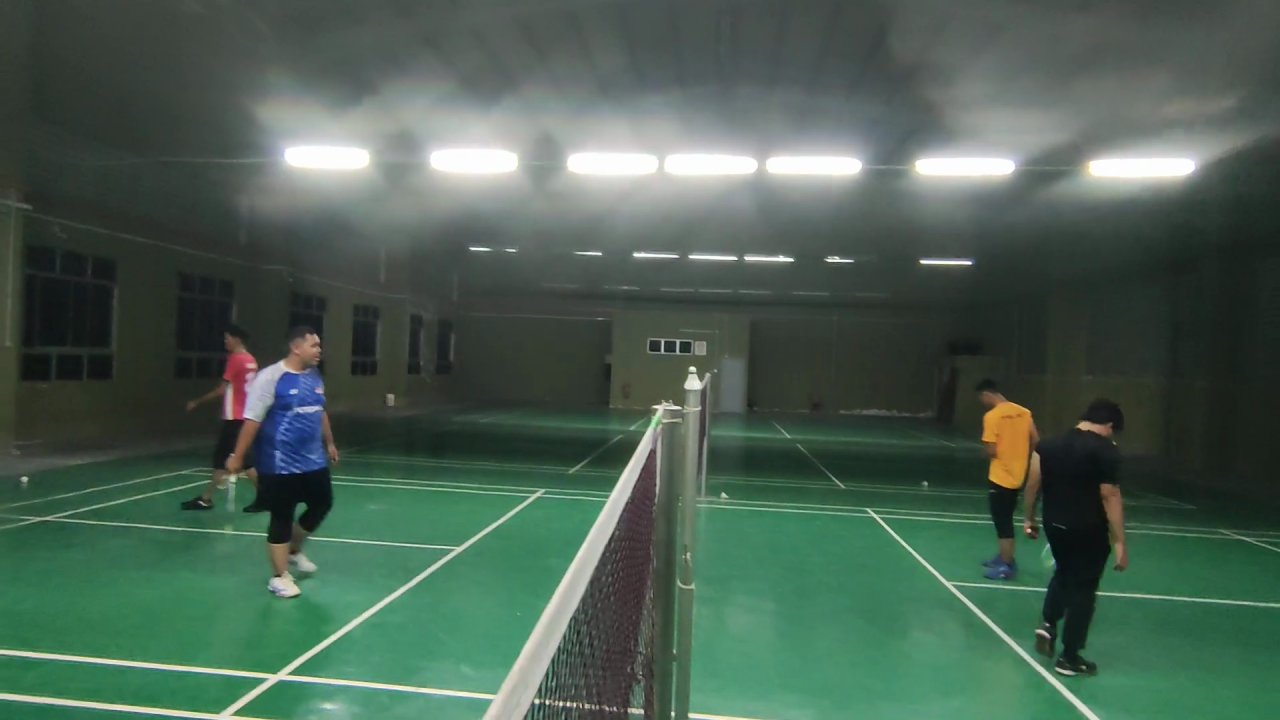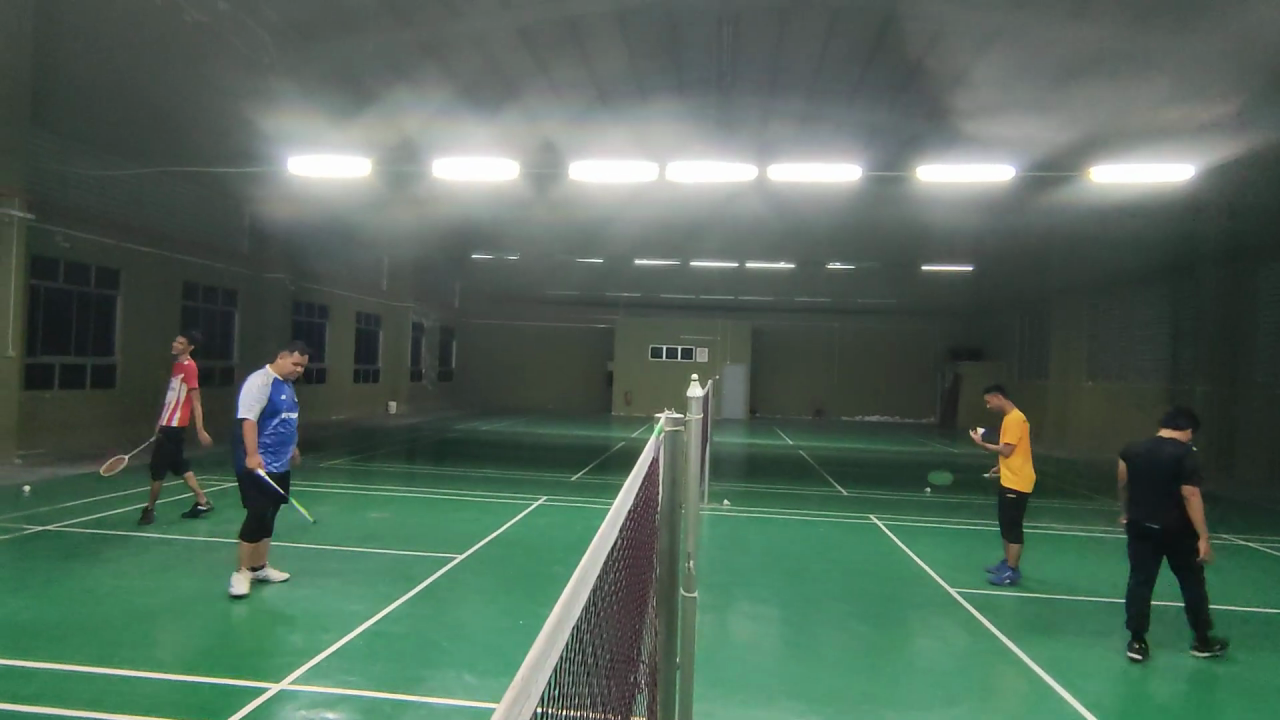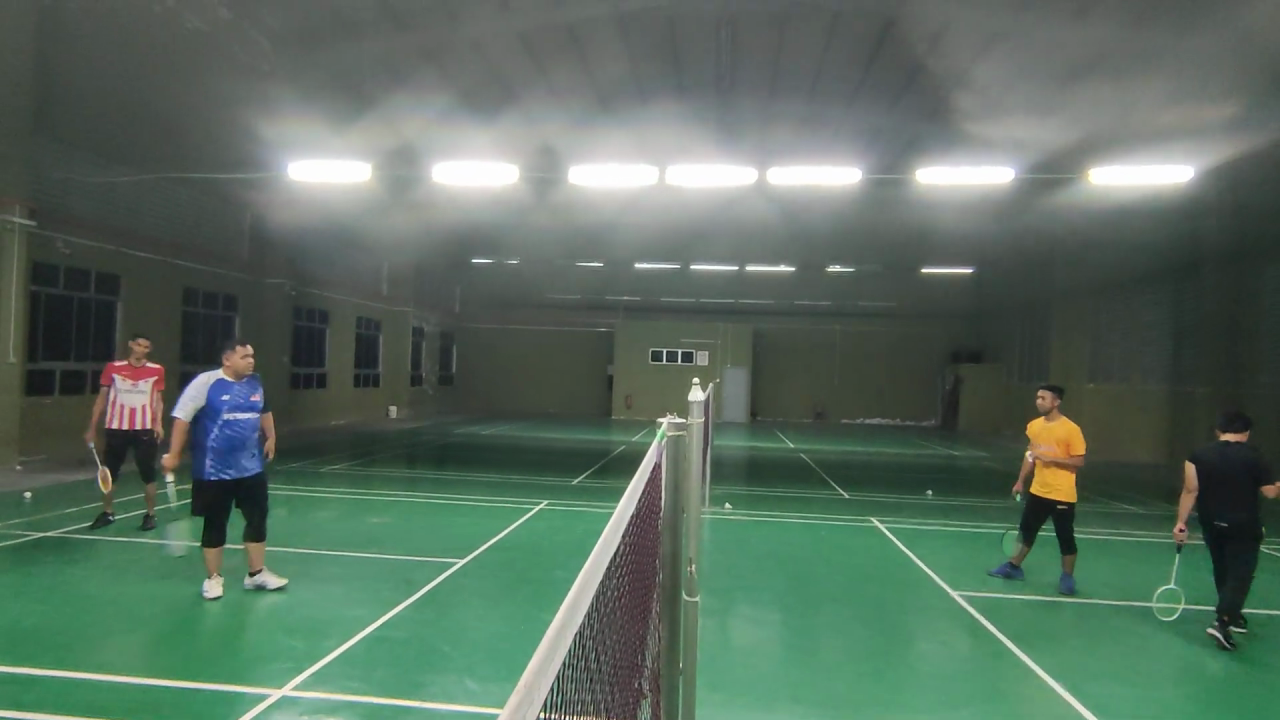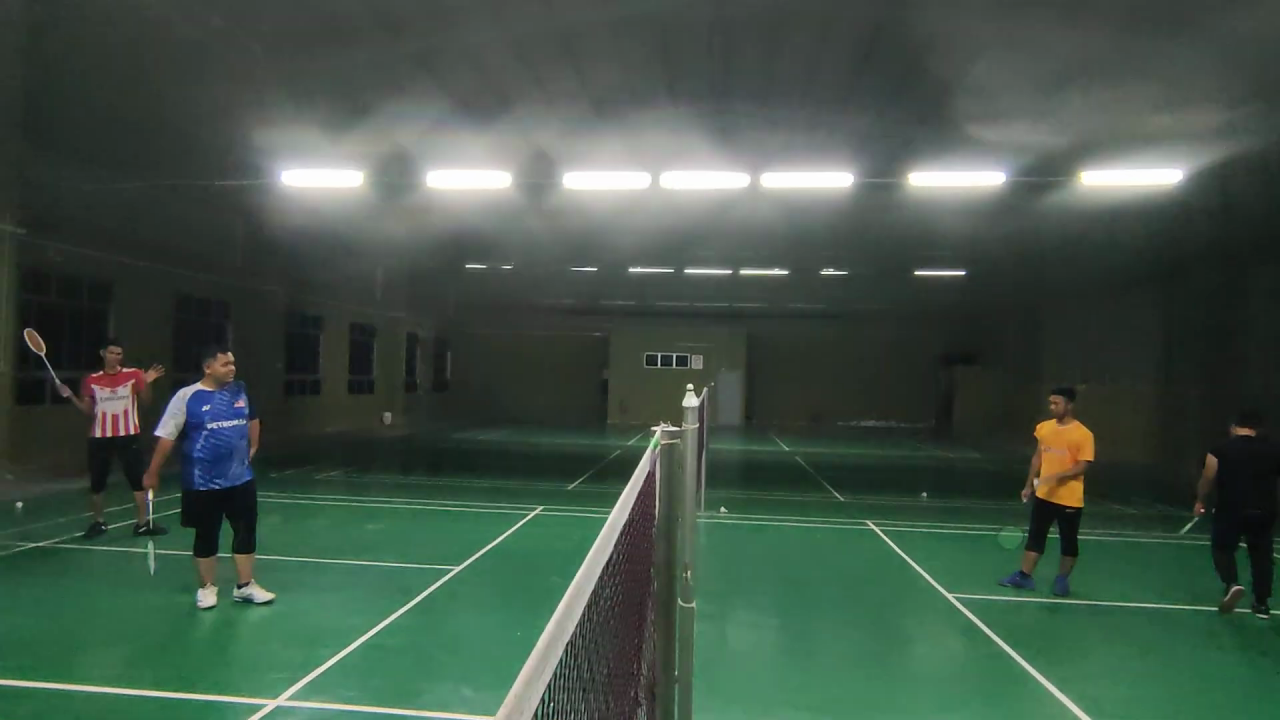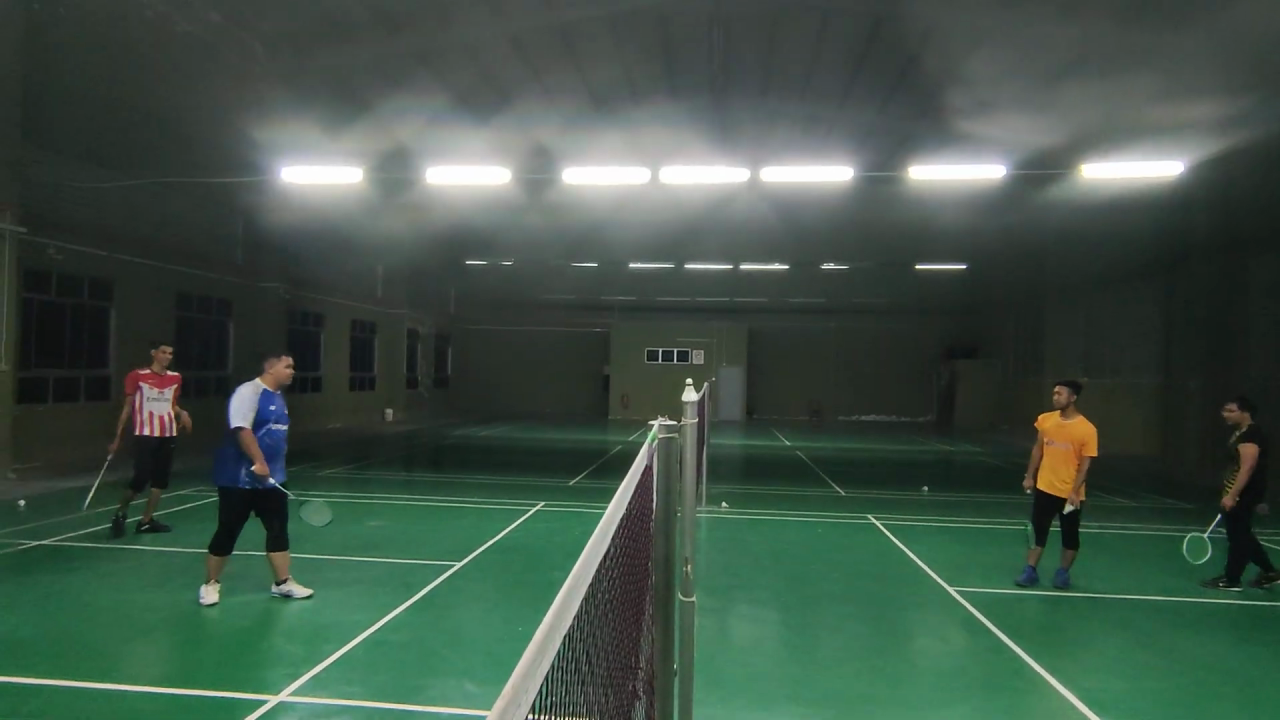
dt=0.7s
person 1, frame 1
left shoulder: (315, 376)
right shoulder: (270, 378)
right elbow: (252, 420)
left wrist: (329, 443)
right wrist: (237, 456)
left hip: (313, 461)
right hip: (280, 464)
left knee: (322, 505)
right knee: (282, 519)
left ankle: (293, 552)
right ankle: (280, 576)
person 1, frame 2
left shoulder: (286, 384)
right shoulder: (260, 381)
right elbow: (248, 419)
left wrist: (292, 447)
right wrist: (252, 454)
left hip: (279, 465)
right hip: (258, 466)
left knee: (268, 516)
right knee: (258, 516)
left ankle: (258, 567)
right ankle: (241, 571)
person 1, frame 3
left shoulder: (255, 383)
right shoulder: (205, 383)
right elbow: (182, 418)
left wrist: (271, 438)
right wrist: (173, 454)
left hip: (250, 468)
right hip: (213, 470)
left knee: (257, 517)
right knee: (215, 524)
left ankle: (256, 574)
right ankle: (213, 578)
person 1, frame 4
left shoulder: (240, 390)
right shoulder: (186, 397)
left elbow: (252, 420)
right elbow: (166, 436)
left wrist: (253, 447)
right wrist: (152, 472)
left hip: (240, 478)
right hip: (203, 482)
left knee: (246, 530)
right knee: (206, 535)
left ankle: (245, 586)
right ankle: (207, 587)
person 1, frame 5
left shoulder: (278, 397)
right shoulder: (249, 392)
right elbow: (241, 429)
right wrist: (258, 463)
left hip: (271, 478)
right hip: (240, 478)
left knee: (278, 529)
right knee: (228, 531)
left ankle: (283, 582)
right ankle: (211, 583)
person 2, frame 1
left shoulder: (1049, 444)
right shoulder: (1105, 450)
left elbow: (1033, 483)
right elbow: (1110, 496)
left wrist: (1029, 518)
right wrist: (1120, 541)
left hip: (1055, 525)
right hip: (1089, 531)
left knee: (1064, 577)
right knee: (1082, 590)
left ankle: (1047, 625)
right ankle: (1069, 657)
person 2, frame 2
left shoulder: (1133, 450)
right shoulder: (1185, 455)
left elbow: (1123, 486)
right elbow: (1191, 497)
left wrist: (1127, 513)
right wrist: (1203, 538)
left hip: (1140, 527)
right hip: (1177, 530)
left knee: (1140, 582)
right knee: (1193, 582)
left ankle: (1137, 642)
right ankle: (1202, 640)
person 2, frame 3
left shoulder: (1199, 456)
right shoulder: (1254, 457)
left elbow: (1190, 491)
left wrist: (1181, 522)
left hip: (1212, 524)
right hip: (1245, 526)
left knee: (1223, 572)
right knee: (1239, 576)
left ankle: (1231, 616)
right ankle: (1221, 623)
person 2, frame 4
left shoulder: (1222, 449)
left elbow: (1208, 478)
left wrist: (1200, 501)
left hip: (1230, 510)
left knee: (1223, 549)
right knee: (1262, 555)
left ankle: (1232, 585)
right ankle: (1261, 603)
person 2, frame 5
left shoulder: (1248, 436)
right shoulder: (1249, 434)
left elbow: (1247, 468)
right elbow: (1261, 467)
left wrist: (1231, 495)
right wrist: (1249, 495)
left hip: (1241, 494)
right hip: (1249, 493)
left knee: (1238, 535)
right knee: (1242, 534)
left ankle: (1232, 579)
person 3, frame 1
left shoulder: (991, 416)
right shoulder: (1023, 412)
left elbow: (991, 451)
right elbow: (1035, 440)
right wrist: (1031, 462)
left hip: (1001, 477)
right hip: (1016, 475)
left knee: (1002, 520)
right knee: (1005, 518)
left ankle: (1007, 566)
right ankle: (1005, 556)
person 3, frame 2
left shoulder: (1014, 419)
right shoulder: (1013, 418)
left elbow: (1006, 450)
left wrist: (982, 443)
right wrist: (999, 468)
left hip: (1018, 483)
right hip: (1009, 481)
left knee: (1012, 525)
right knee: (1006, 523)
left ankle: (1012, 571)
right ankle: (1009, 563)
person 3, frame 3
left shoulder: (1071, 429)
right shoulder: (1034, 426)
left elbow: (1079, 461)
left wrist: (1049, 459)
right wrist: (1020, 481)
left hip: (1062, 495)
right hip: (1038, 491)
left knee: (1066, 538)
right knee: (1026, 530)
left ankle: (1067, 577)
right ankle: (1014, 567)
person 3, frame 4
left shoulder: (1083, 434)
right shoulder: (1043, 428)
left elbow: (1082, 467)
left wrist: (1056, 476)
right wrist: (1028, 485)
left hip: (1069, 499)
right hip: (1043, 495)
left knee: (1068, 541)
right knee: (1035, 536)
left ankle: (1062, 579)
right ankle: (1024, 576)
person 3, frame 5
left shoulder: (1087, 429)
right shoulder: (1045, 420)
left elbow: (1085, 464)
left wrist: (1075, 492)
right wrist: (1029, 476)
left hip: (1070, 493)
right hip: (1044, 488)
left knee: (1070, 535)
right knee: (1037, 530)
left ankle: (1063, 572)
right ankle: (1031, 570)
person 4, frame 1
left shoulder: (235, 360)
right shoulder: (251, 361)
left elbow: (221, 390)
left wrist: (196, 402)
left hip: (234, 418)
right hip: (242, 416)
right knee: (220, 457)
right ankle: (205, 499)
person 4, frame 2
left shoulder: (189, 367)
right shoulder: (178, 365)
left elbow: (195, 400)
left wrist: (200, 429)
right wrist: (160, 422)
left hip: (173, 425)
right hip: (167, 423)
left knee: (158, 467)
right knee: (178, 465)
left ankle: (149, 508)
right ankle: (202, 502)
person 4, frame 3
left shoulder: (156, 371)
right shoulder: (112, 368)
left elbow: (158, 400)
right elbow: (102, 398)
left wrist: (158, 424)
right wrist: (92, 428)
left hip: (144, 429)
right hip: (116, 428)
left knee: (148, 473)
right knee: (108, 472)
left ankle: (150, 515)
right ankle: (107, 513)
person 4, frame 4
left shoulder: (134, 375)
right shoulder: (92, 380)
left elbow: (145, 402)
right elbow: (88, 410)
left wrist: (147, 384)
right wrist: (70, 396)
left hip: (129, 435)
right hip: (100, 437)
left knee: (137, 478)
right knee: (97, 482)
left ankle: (142, 523)
right ankle: (99, 523)
person 4, frame 5
left shoulder: (175, 378)
right shoulder: (137, 376)
right elbow: (127, 408)
left wrist: (182, 413)
right wrist: (117, 438)
left hip: (167, 435)
right hip: (145, 435)
left knee: (161, 479)
right knee: (141, 478)
left ankle: (146, 520)
right ankle: (121, 514)
